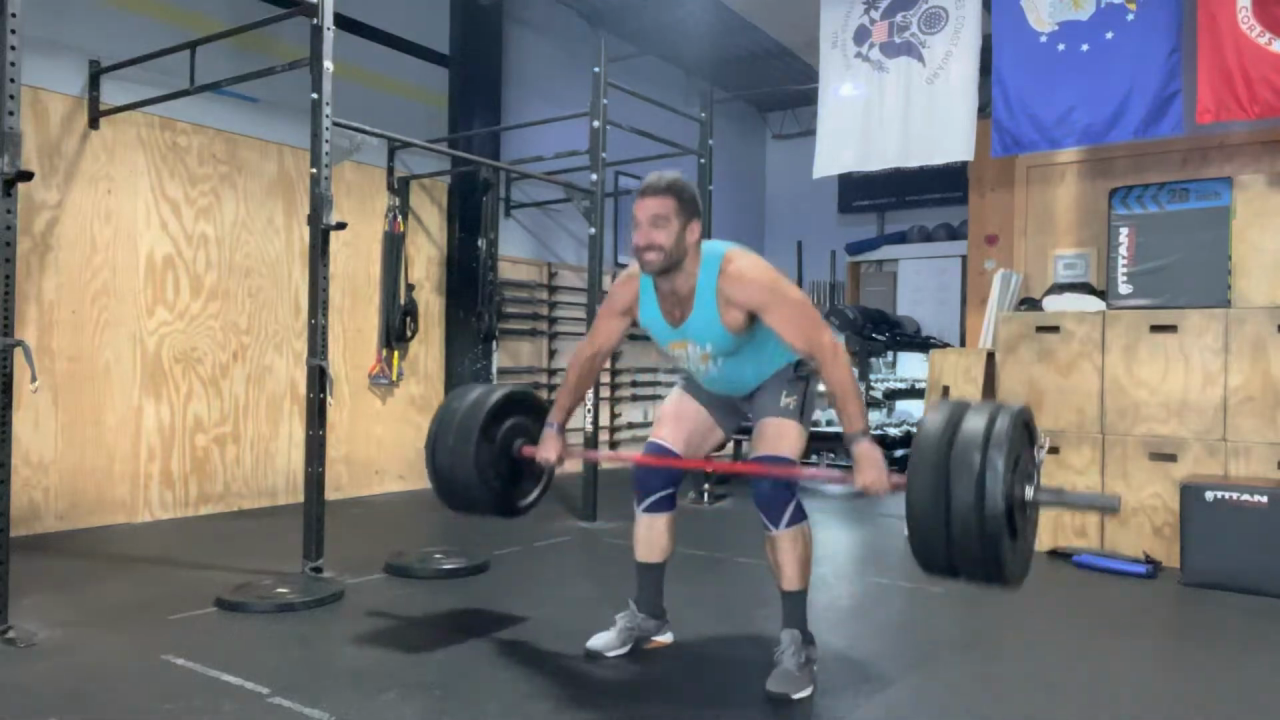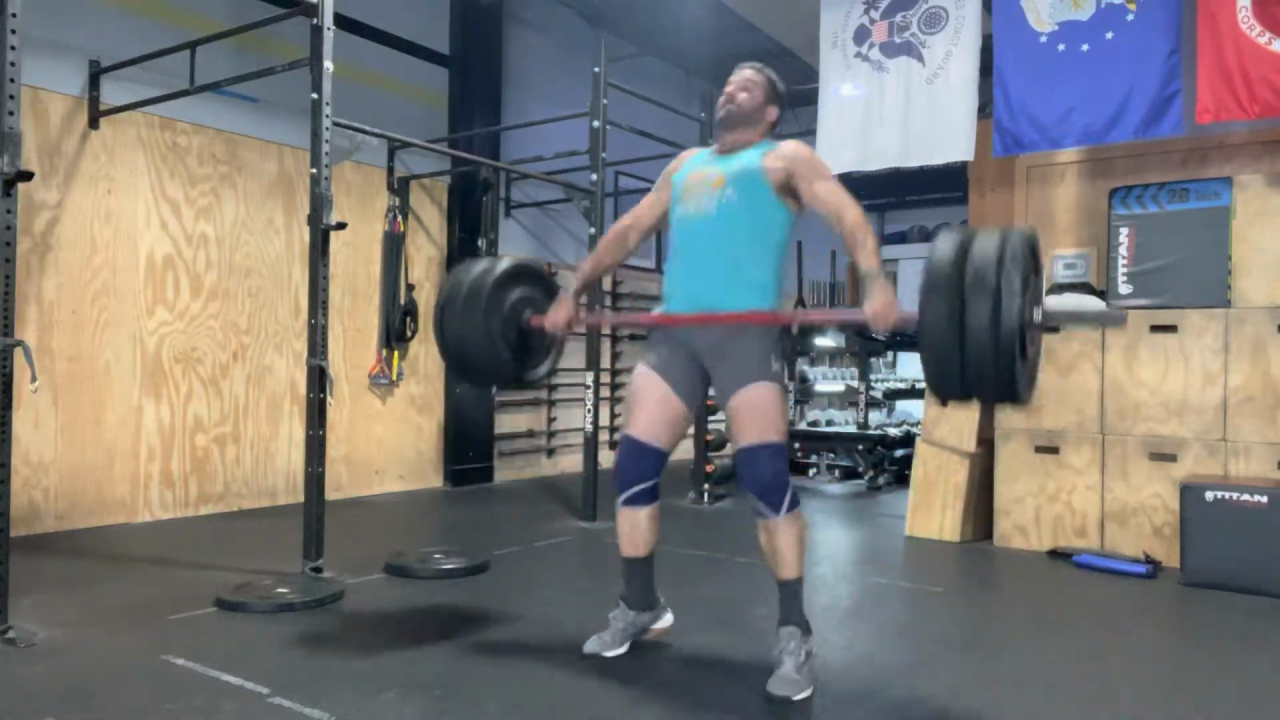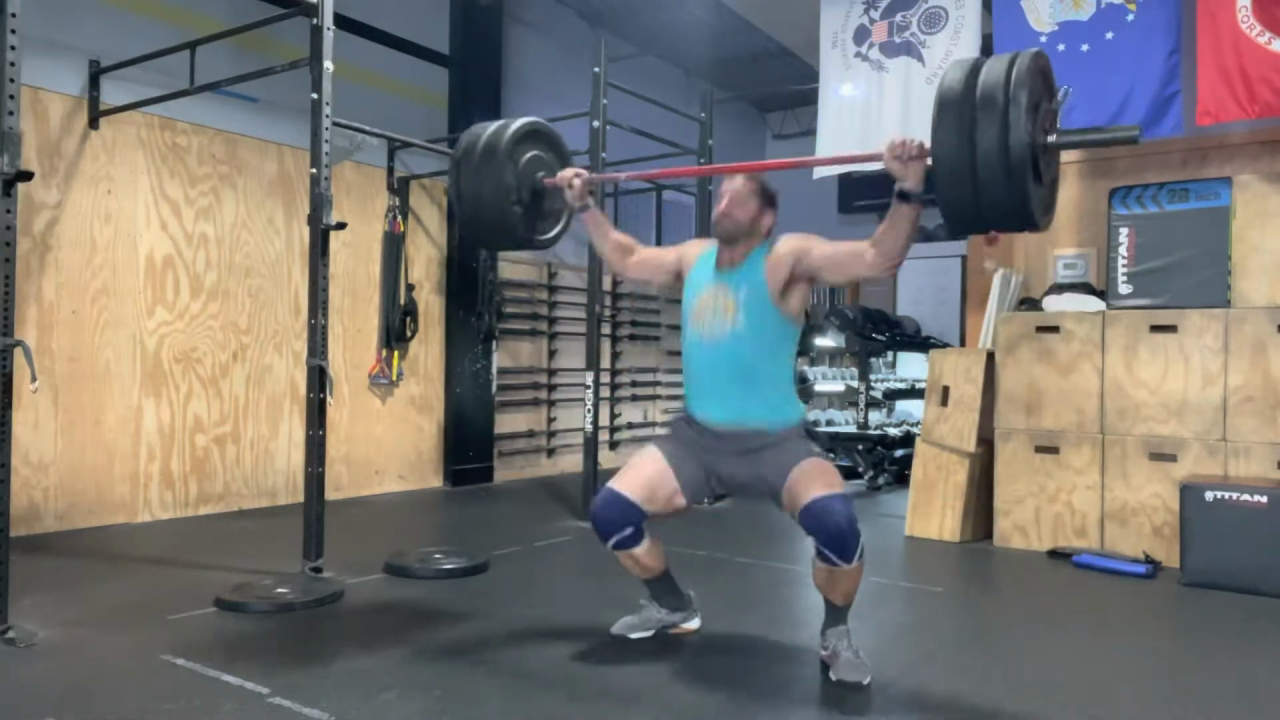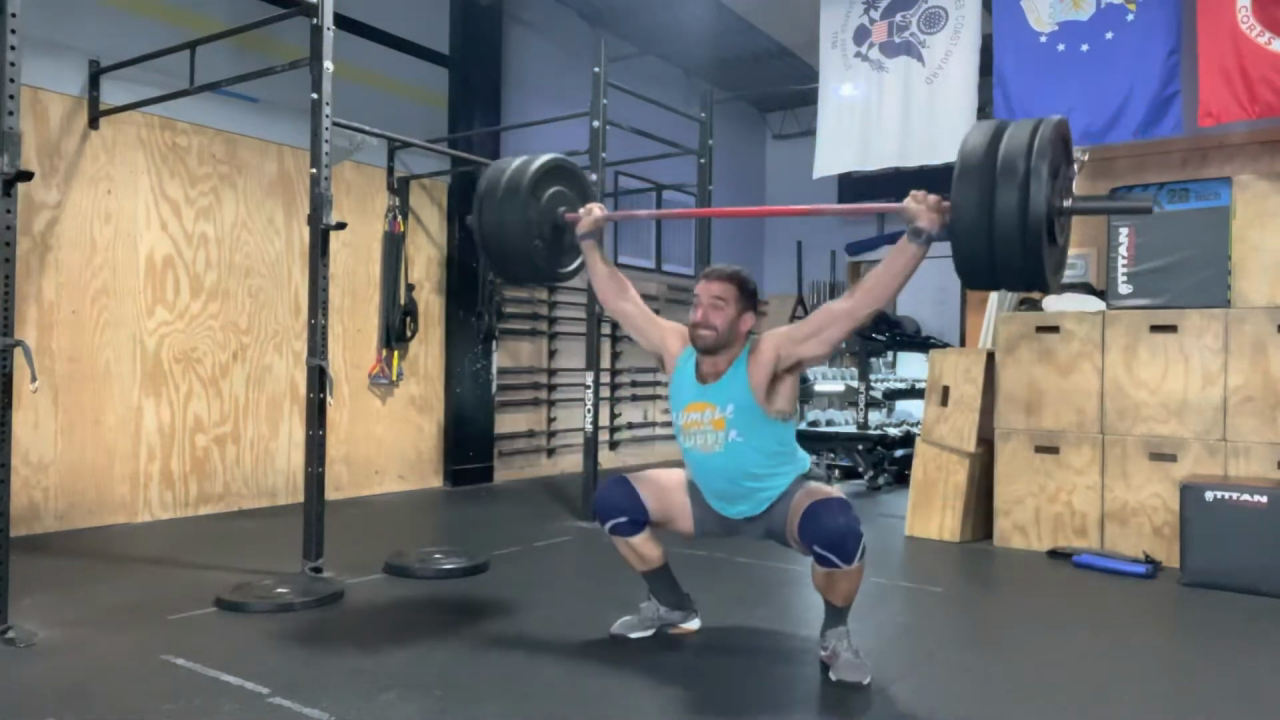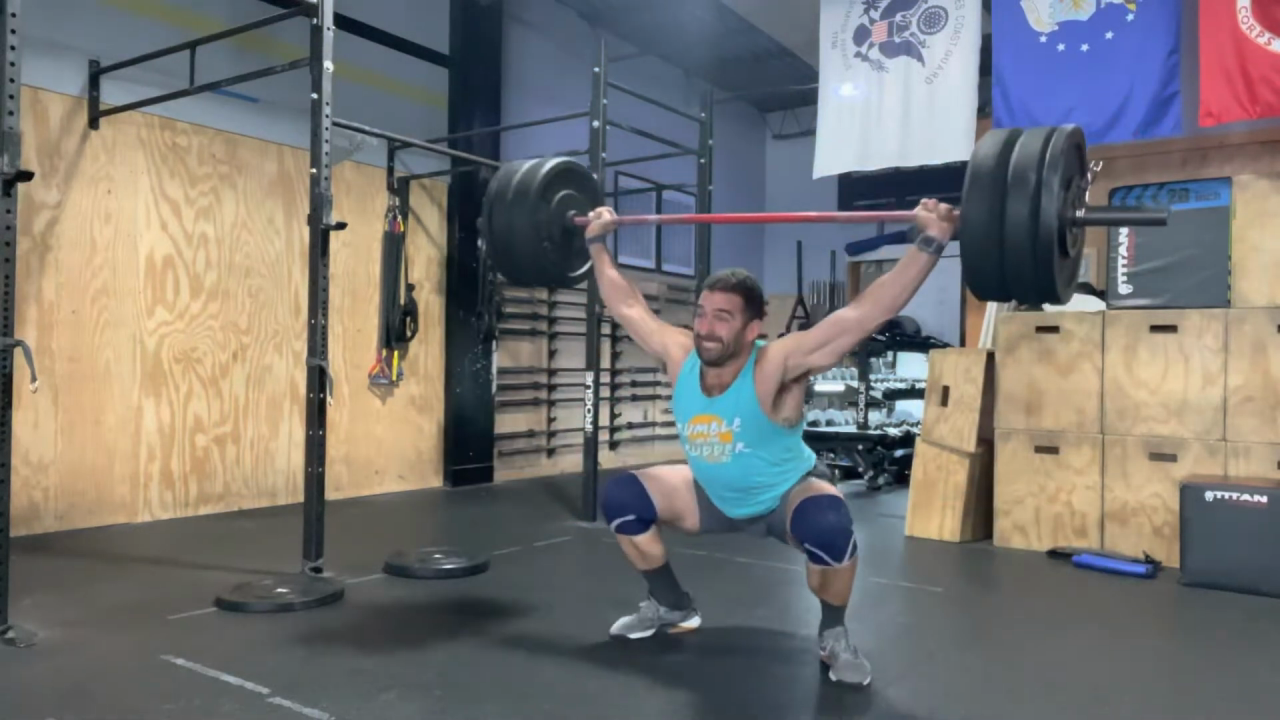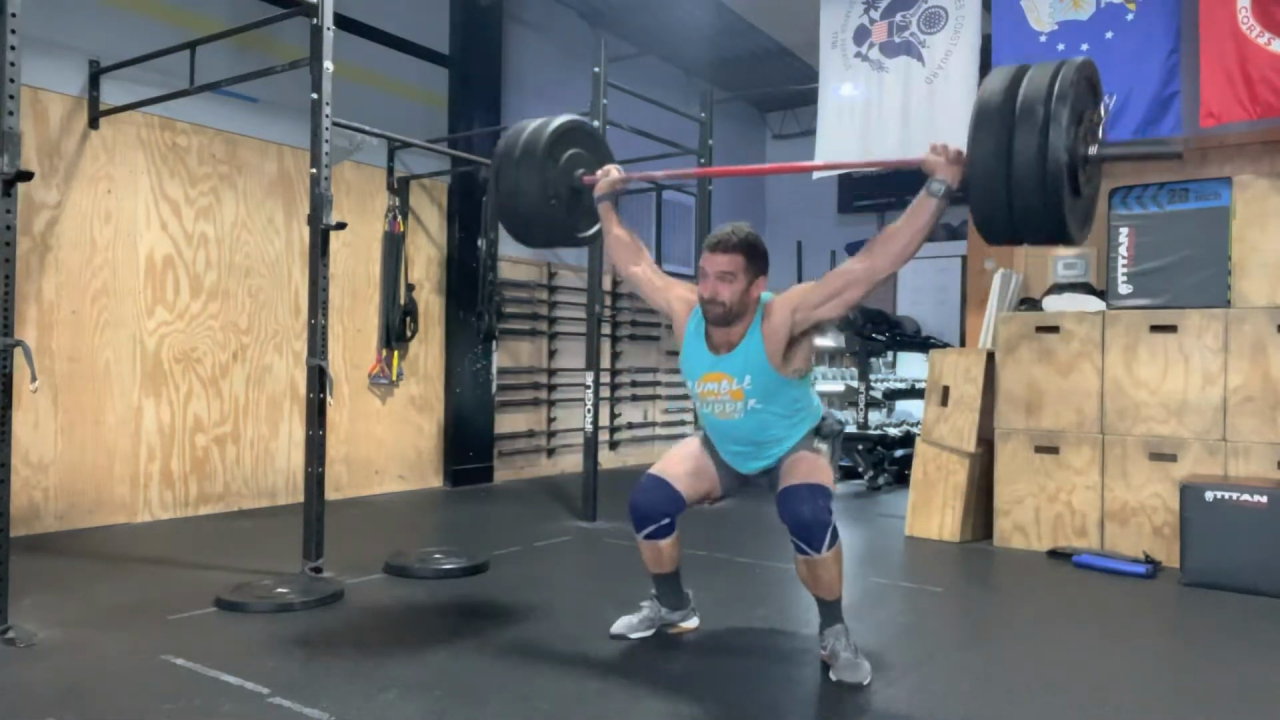
dt=0.3s
person 1, frame 1
left shoulder: (739, 276)
right shoulder: (633, 286)
left elbow: (826, 348)
right elbow: (590, 354)
left wrist: (860, 441)
right wrist: (554, 426)
left hip: (778, 374)
right hip: (708, 383)
left knee: (772, 487)
right knee: (653, 479)
left ankle: (797, 642)
right ankle: (648, 619)
person 1, frame 2
left shoulder: (786, 159)
right shoulder: (687, 165)
left elbow: (847, 217)
right elbow: (628, 231)
left wrist: (874, 281)
right wrist: (573, 292)
left hip: (745, 332)
right hip: (676, 333)
left knee: (763, 474)
right knee: (634, 465)
left ankle: (793, 635)
right ankle: (640, 608)
person 1, frame 3
left shoulder: (785, 259)
right shoulder: (693, 259)
left elbow: (879, 259)
right elbow: (624, 256)
left wrist: (906, 188)
right wrist: (582, 203)
left hip: (775, 443)
right hip: (698, 435)
left knee: (836, 527)
right knee: (610, 513)
left ankle: (836, 633)
right ankle: (672, 605)
person 1, frame 4
left shoulder: (770, 360)
right shoulder: (677, 350)
left elbow: (859, 302)
right elbow: (620, 301)
left wrist: (921, 232)
right wrist: (589, 238)
left hip: (784, 497)
right hip: (711, 499)
left knee: (837, 530)
right knee: (613, 499)
left ankle: (835, 634)
right ankle: (672, 604)
person 1, frame 5
left shoulder: (775, 367)
right shoulder: (679, 356)
left elbow: (866, 312)
right elbow: (626, 304)
left wrist: (931, 242)
right wrist: (597, 242)
left hip: (787, 492)
right hip: (714, 495)
left knee: (828, 525)
right knee: (620, 495)
left ankle: (834, 635)
right ankle: (671, 605)
person 1, frame 6
left shoulder: (783, 322)
right shoulder: (685, 313)
left elbow: (871, 265)
right elbow: (634, 263)
left wrist: (939, 186)
right wrist: (605, 201)
left hip: (793, 445)
right hip: (721, 447)
left knee: (806, 514)
right knee: (649, 501)
left ankle: (833, 632)
right ankle: (670, 604)
